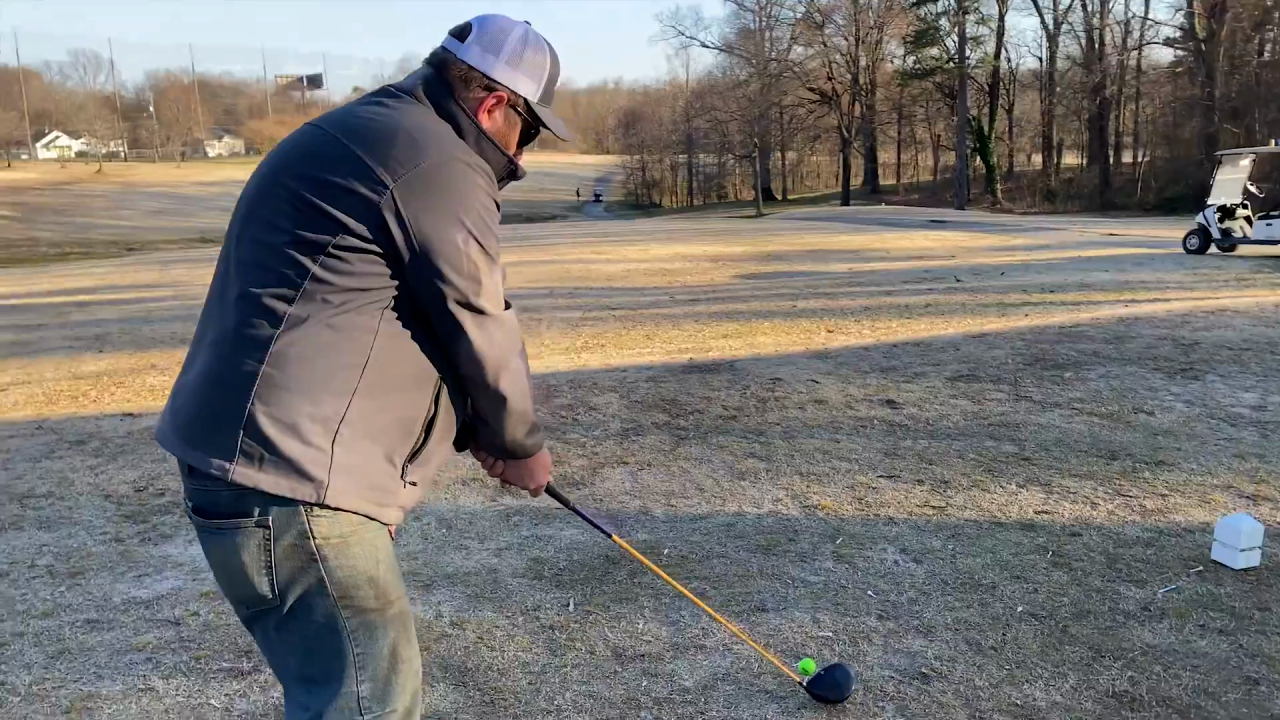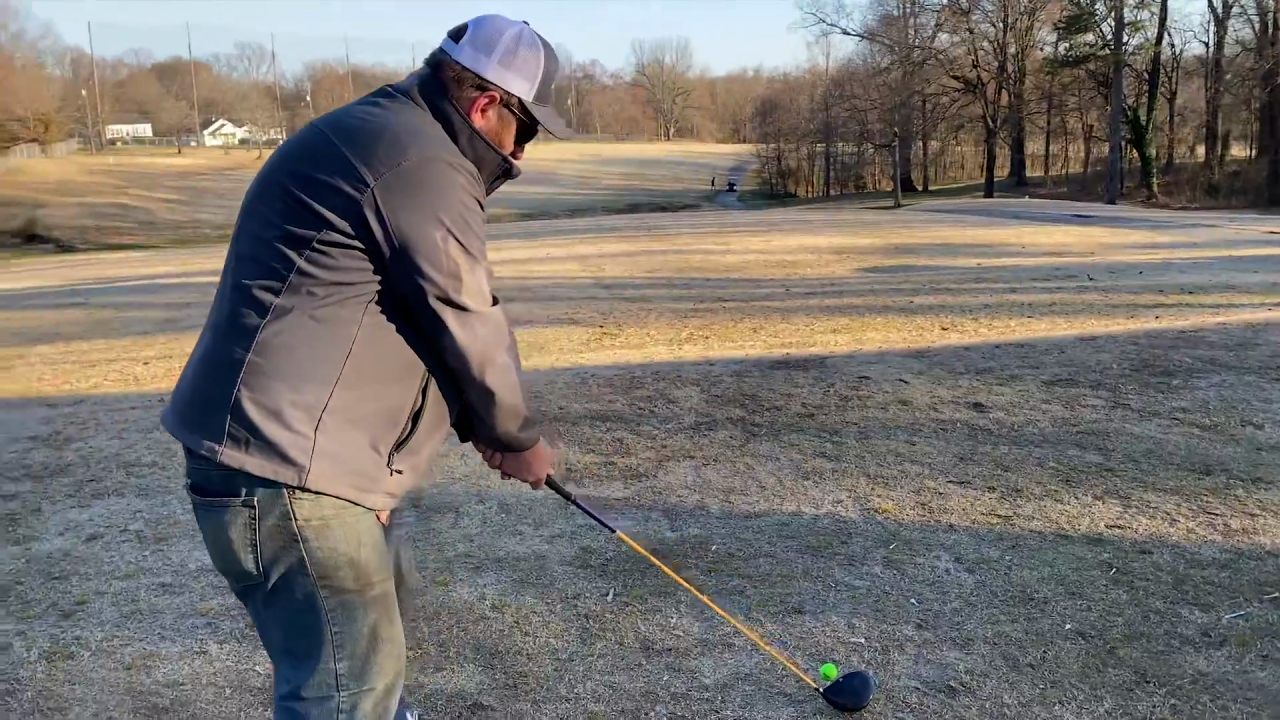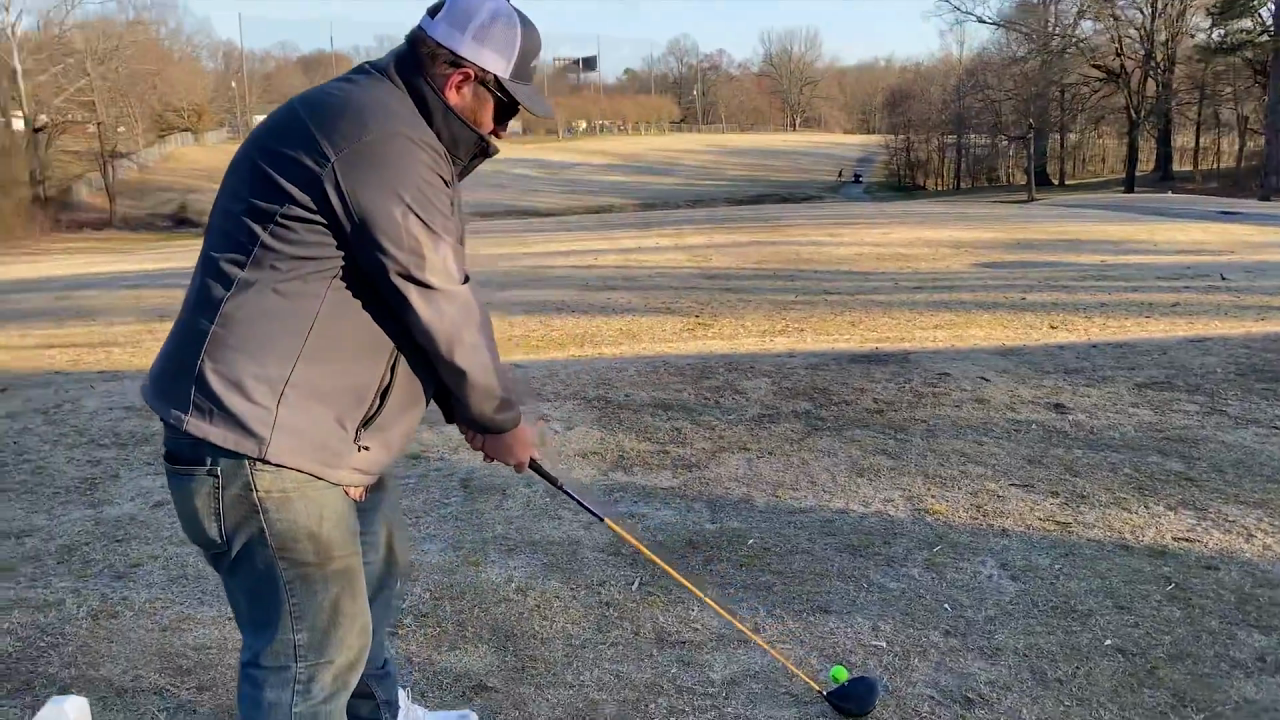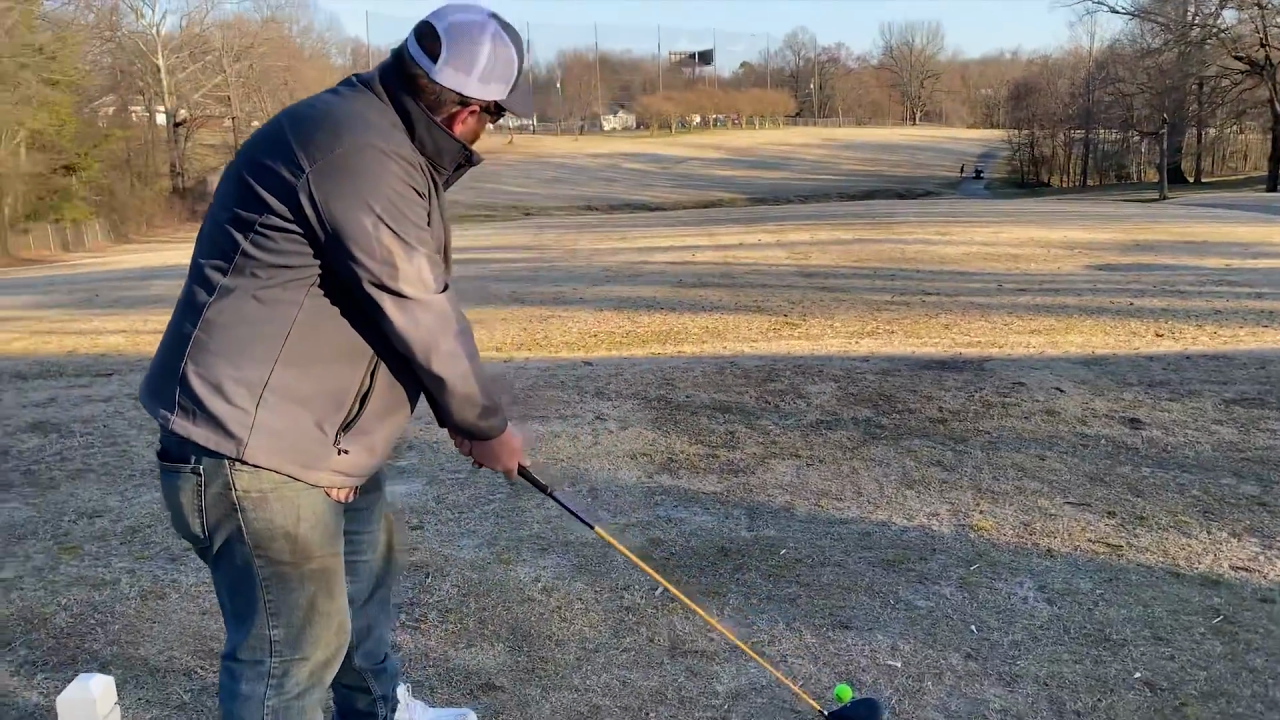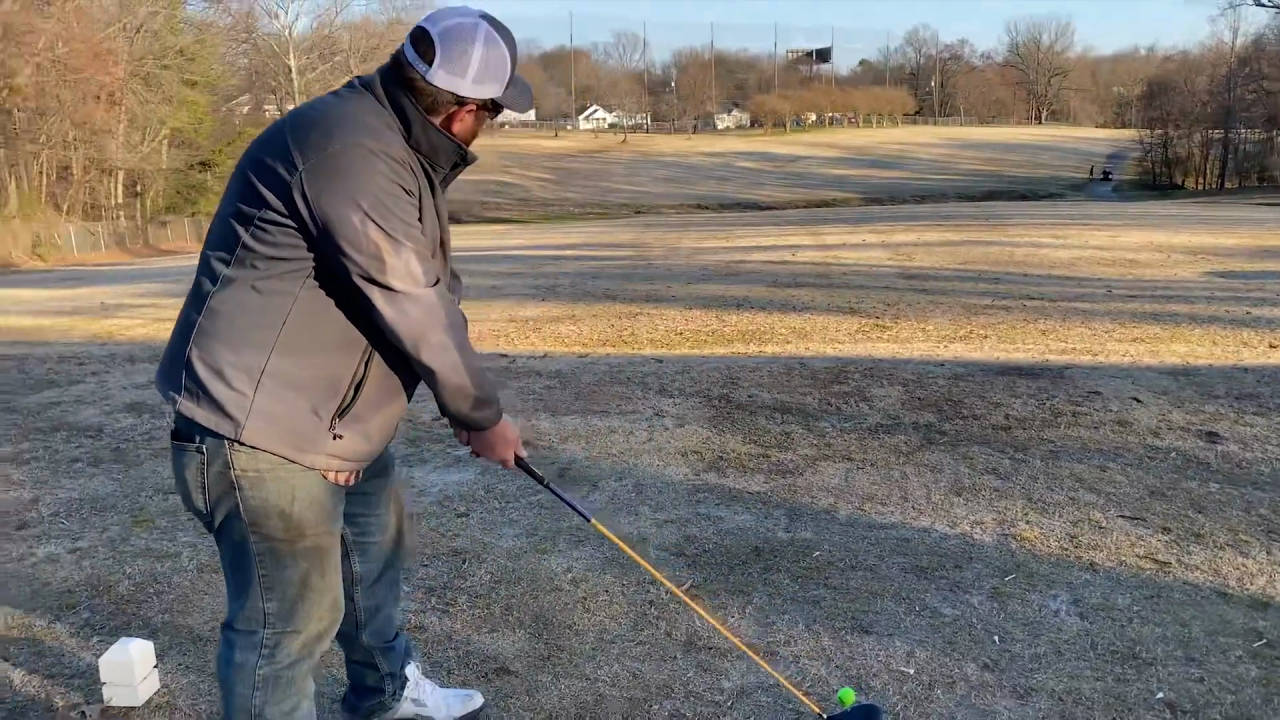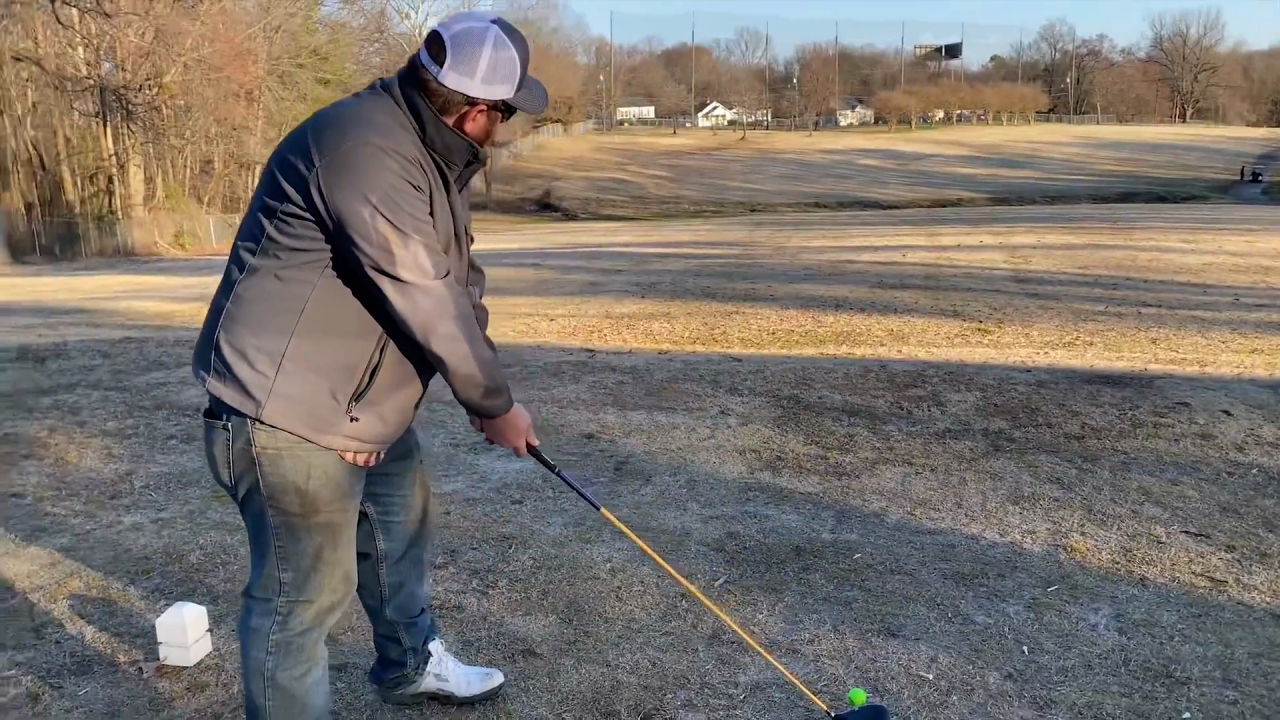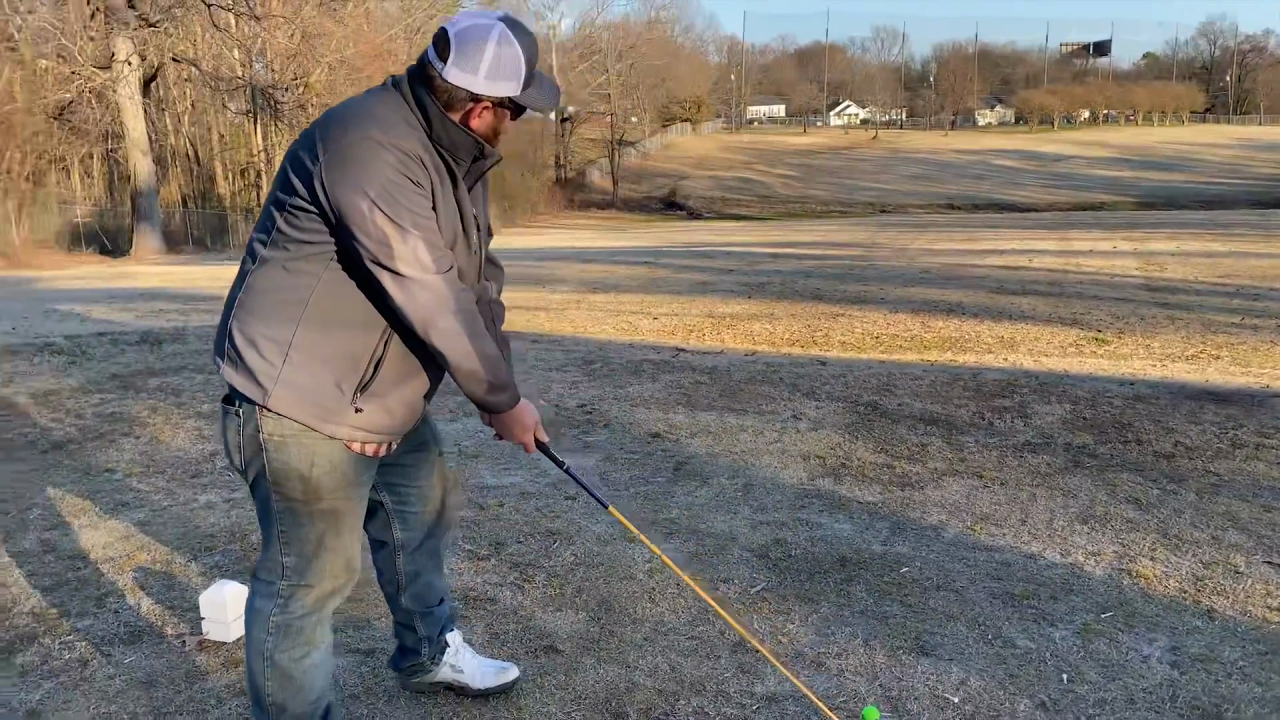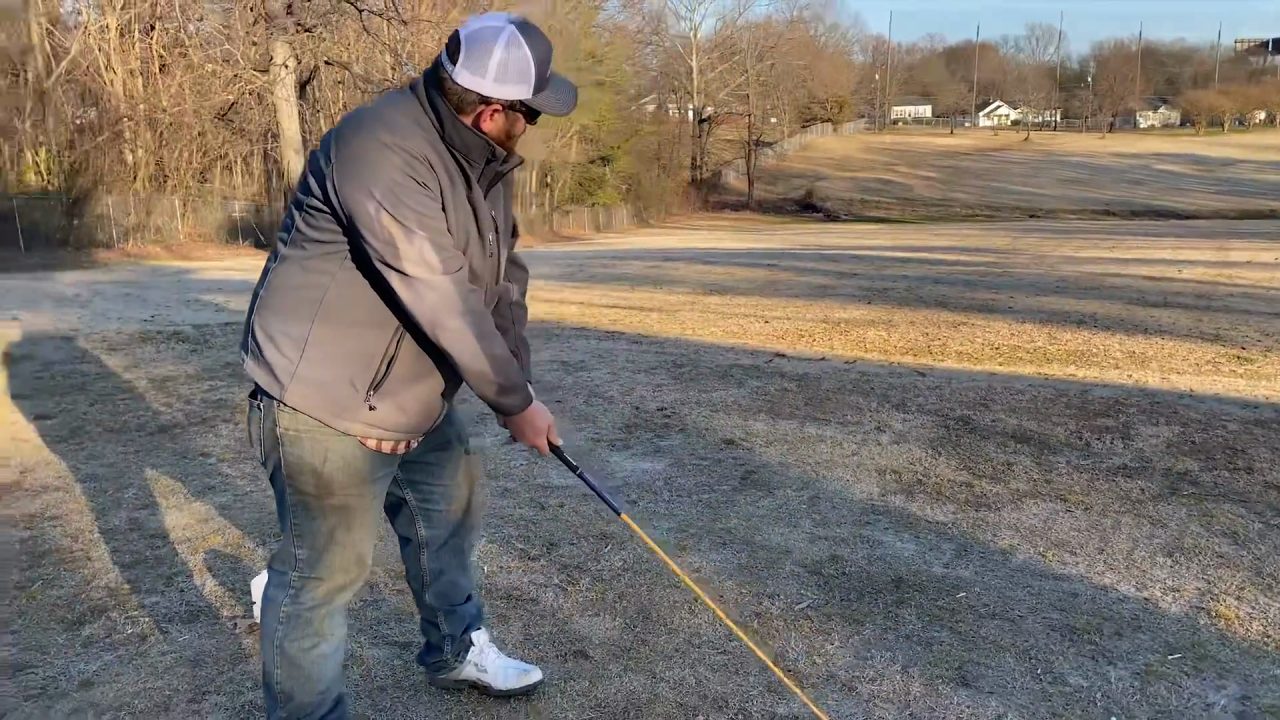
dt=0.5s
person 1, frame 1
right shoulder: (440, 165)
right elbow: (479, 330)
left wrist: (478, 435)
right wrist: (521, 444)
left hip: (252, 455)
right hip: (292, 482)
person 1, frame 2
left shoulder: (377, 135)
right shoulder: (422, 165)
left elbow: (422, 314)
right elbow: (467, 326)
left wrist: (479, 426)
right wrist: (517, 437)
left hip: (292, 446)
right hip: (286, 463)
left knee: (372, 621)
person 1, frame 3
left shoulder: (378, 118)
right shoulder: (386, 140)
left elbow: (419, 298)
right elbow: (437, 306)
left wrist: (463, 408)
right wrist: (499, 418)
left hip: (309, 426)
right hip: (263, 443)
left knee: (364, 582)
right knee: (311, 654)
person 1, frame 4
left shoulder: (387, 141)
right shoulder: (361, 154)
left elbow: (424, 302)
right elbow: (419, 317)
left wrist: (463, 413)
right wrist: (487, 425)
left hip: (322, 429)
right hip: (254, 442)
left knee: (363, 575)
right knee: (292, 648)
person 1, frame 5
left shoulder: (397, 144)
right shoulder: (352, 151)
left elbow: (434, 292)
right elbow: (411, 310)
left wrist: (467, 404)
right wrist: (483, 416)
left hip: (332, 414)
right hip: (262, 429)
left knee: (374, 550)
right knee: (288, 622)
person 1, frame 6
left shoulder: (429, 148)
right shoulder: (366, 149)
left elbow: (459, 283)
right elbow: (426, 304)
left wrist: (486, 392)
right wrist: (495, 404)
left hip: (364, 403)
right hip: (290, 413)
left knee: (399, 530)
right knee: (302, 594)
person 1, frame 7
left shoulder: (450, 148)
right shoulder: (370, 147)
left elbow: (476, 274)
right elbow: (430, 300)
left wrist: (498, 383)
right wrist: (502, 399)
left hip: (385, 395)
right hip: (306, 405)
left knee: (418, 518)
right knee: (308, 579)
left ankle: (428, 652)
person 1, frame 8
left shoulder: (482, 155)
right shoulder: (383, 151)
left elbow: (503, 271)
right elbow: (443, 303)
left wrist: (517, 379)
right wrist: (515, 402)
left hip: (417, 395)
right hip: (329, 402)
left knee: (446, 516)
right knee: (323, 572)
left ankle: (456, 649)
